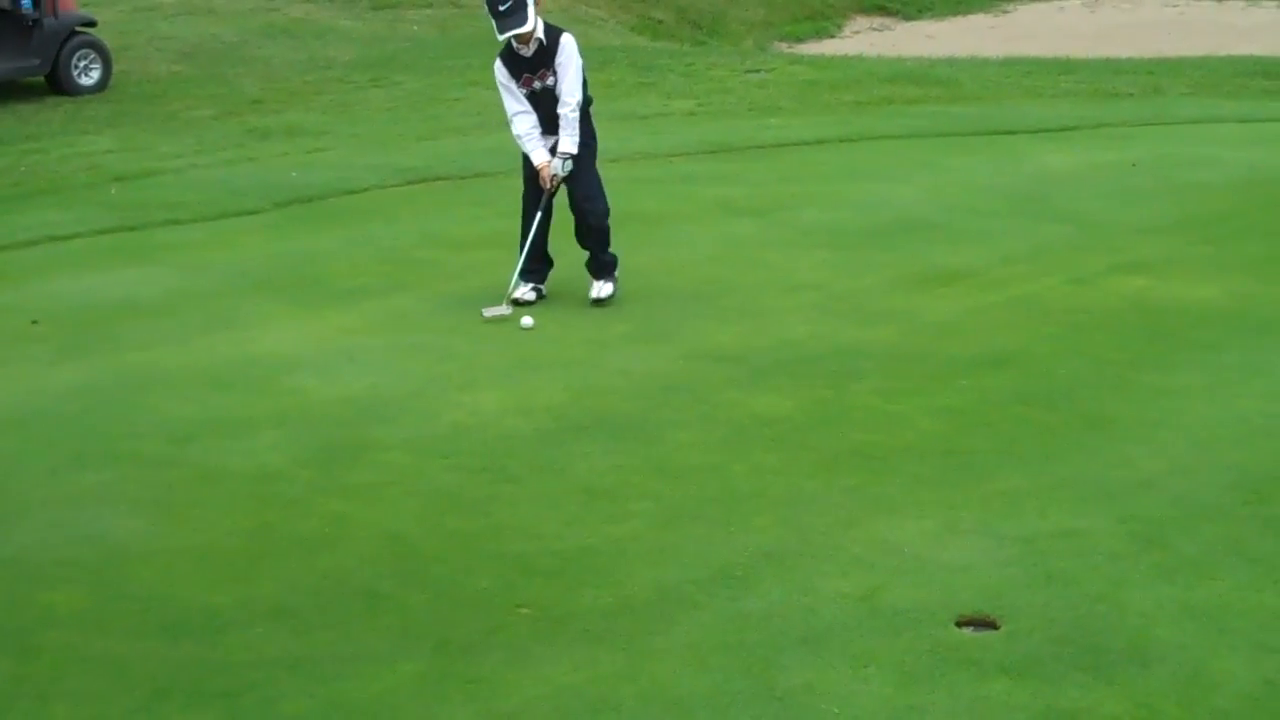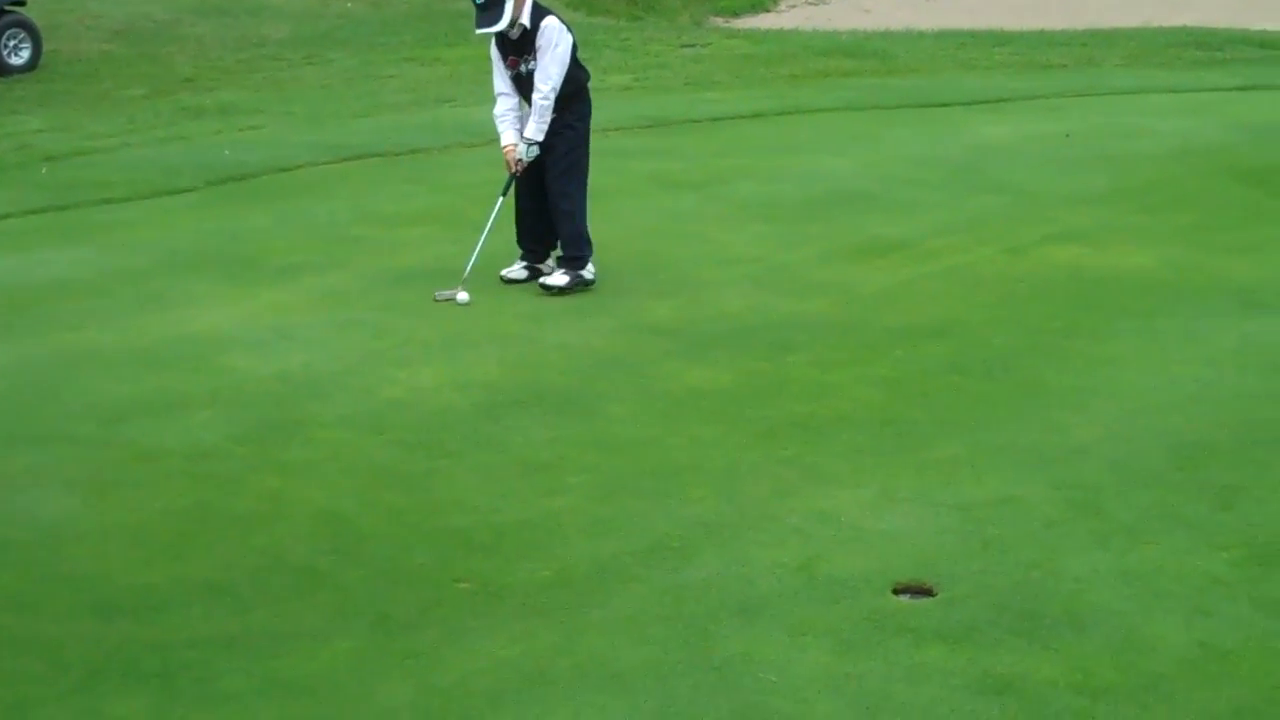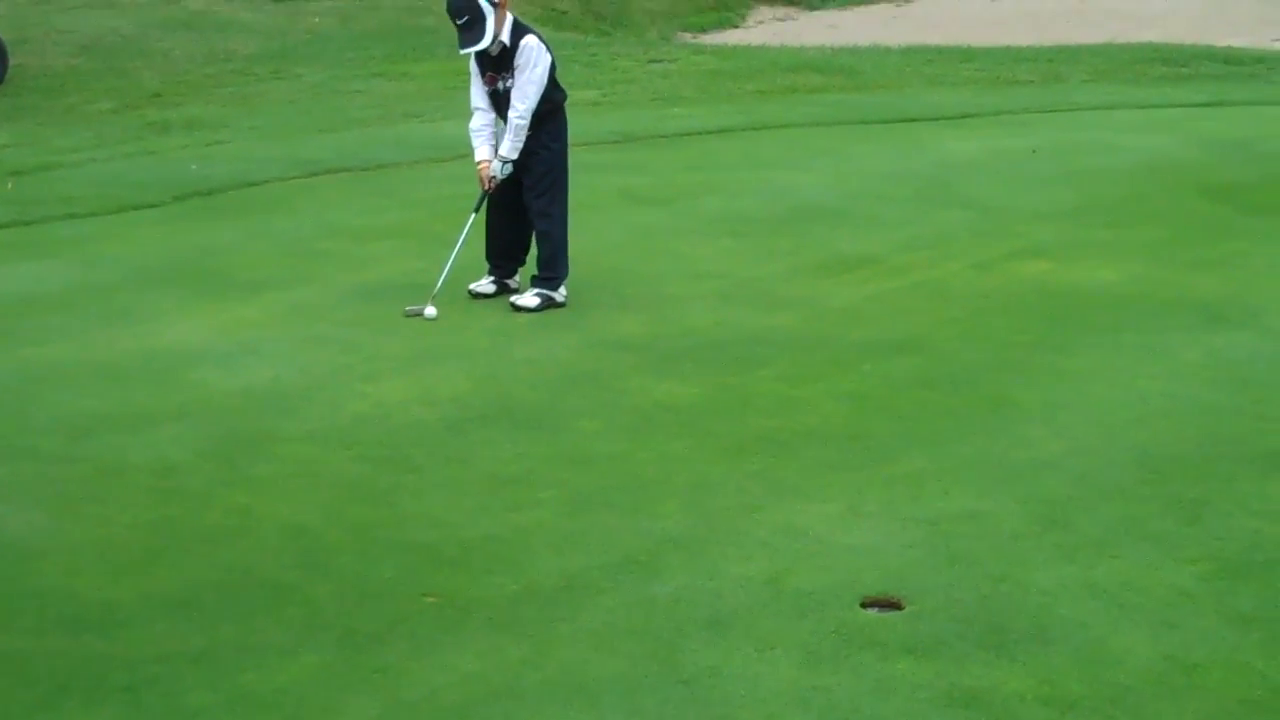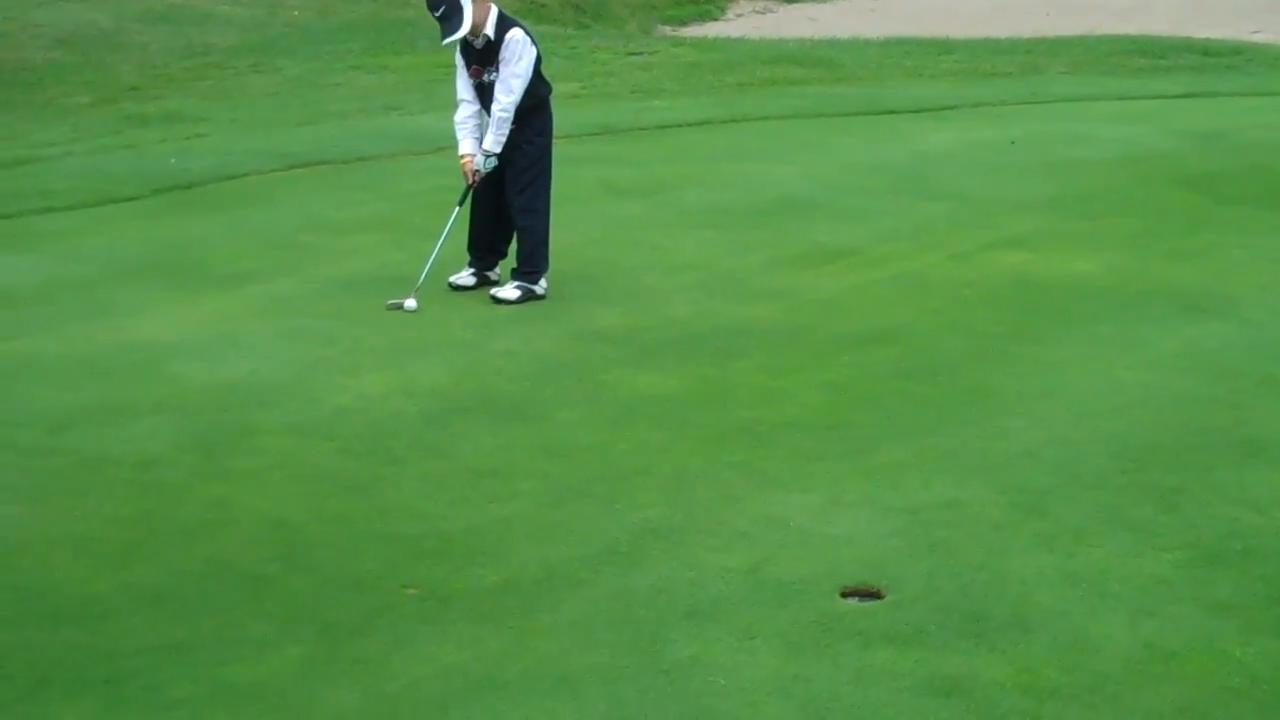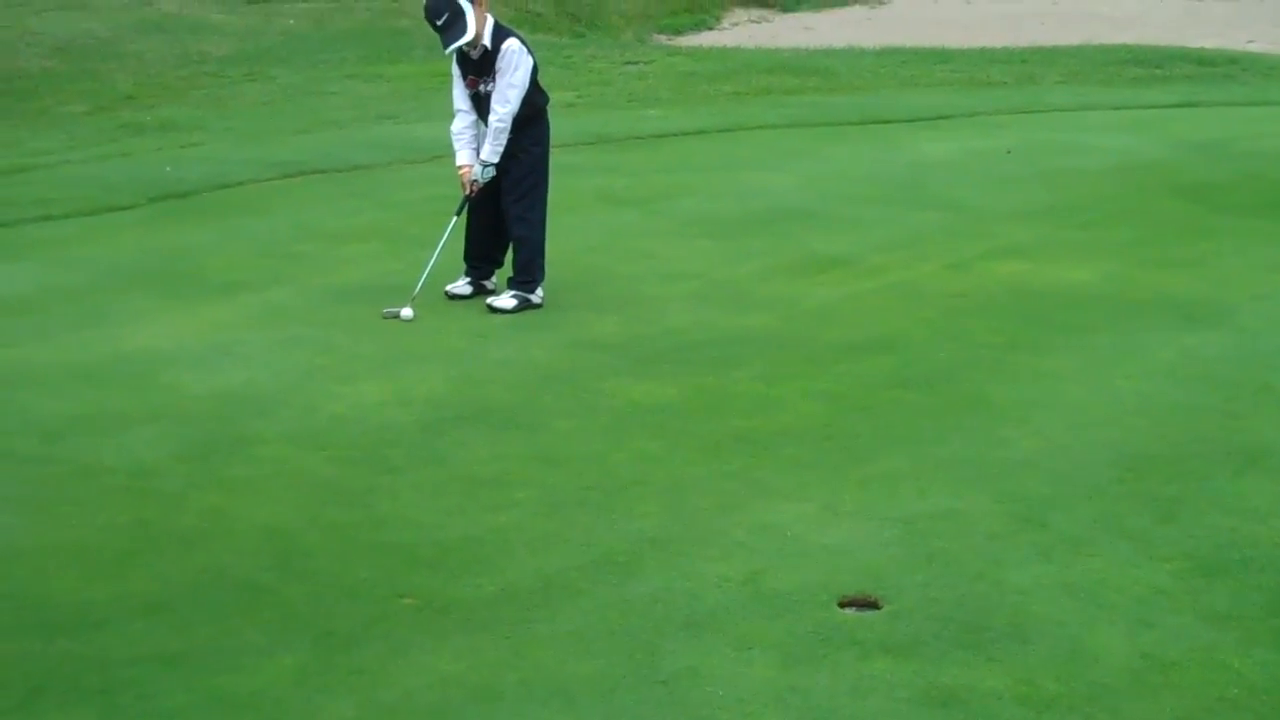
dt=1s
person 1, frame 1
left shoulder: (562, 43)
right shoulder: (505, 64)
left elbow: (570, 104)
right elbow: (521, 116)
left wrist: (564, 154)
right wrist: (540, 159)
left hip: (575, 137)
right hip: (539, 144)
left knee: (589, 203)
right knee: (533, 208)
left ankle: (604, 271)
right ankle: (532, 277)
person 1, frame 2
left shoulder: (548, 27)
right shoulder: (500, 41)
left elbow: (546, 90)
right elbow: (505, 95)
left wrist: (529, 140)
right wrist: (510, 140)
left hip: (568, 115)
right hip: (537, 118)
left knee: (564, 189)
right knee: (529, 189)
left ankle: (578, 264)
right ankle: (536, 257)
person 1, frame 3
left shoulder: (528, 44)
right shoulder: (479, 53)
left elbow: (522, 109)
right elbow: (481, 109)
left wrist: (503, 158)
right wrist: (484, 156)
left hip: (544, 132)
right hip: (513, 133)
left knee: (544, 207)
right knee: (502, 204)
left ankle: (551, 284)
right ankle: (503, 272)
person 1, frame 4
left shoulder: (514, 38)
right shoulder: (465, 45)
left elbow: (506, 101)
right elbow: (468, 102)
left wrist: (488, 151)
right wrist: (468, 150)
left hip: (529, 125)
right hip: (496, 127)
left knee: (526, 200)
right knee: (486, 196)
left ankle: (531, 277)
right ankle: (483, 264)
person 1, frame 5
left shoulder: (510, 47)
right shoulder: (461, 55)
left elbow: (504, 111)
right elbow: (464, 112)
left wrist: (485, 162)
right wrist: (466, 160)
left hip: (525, 135)
right hip: (492, 135)
left knee: (522, 210)
right knee: (482, 205)
left ankle: (527, 286)
right ankle: (479, 274)
